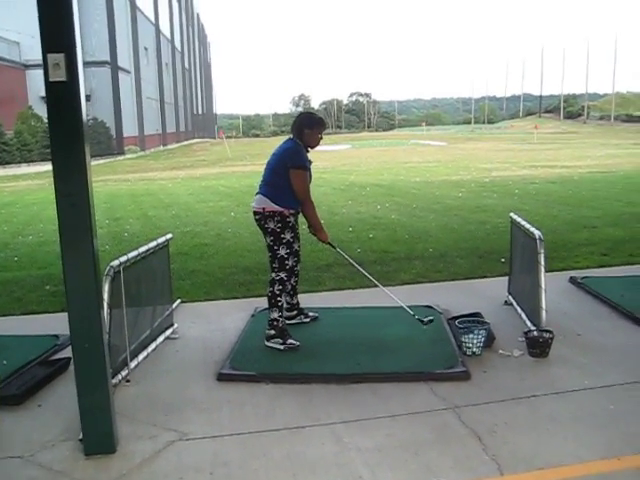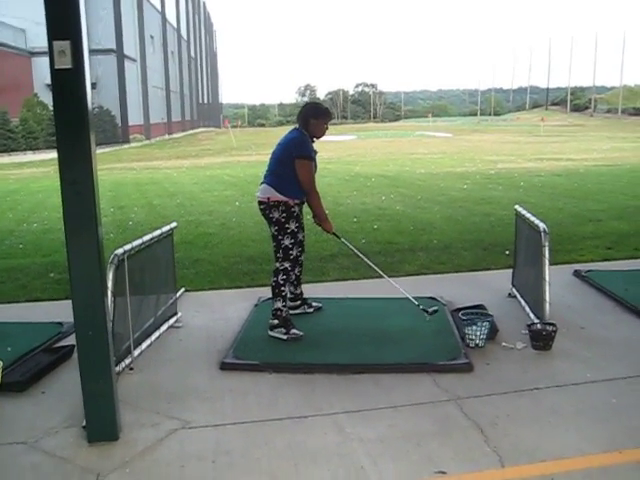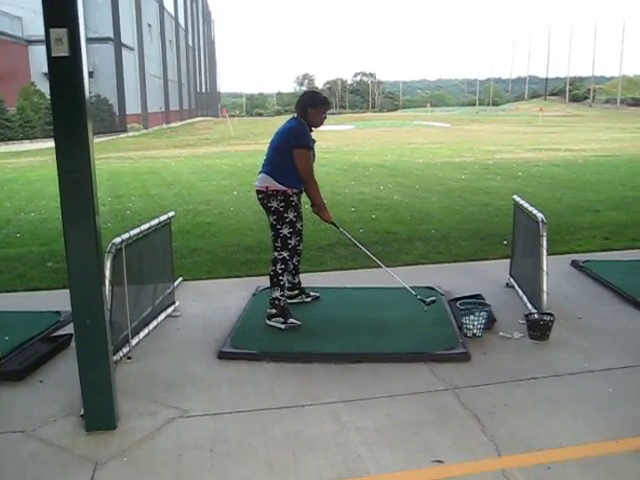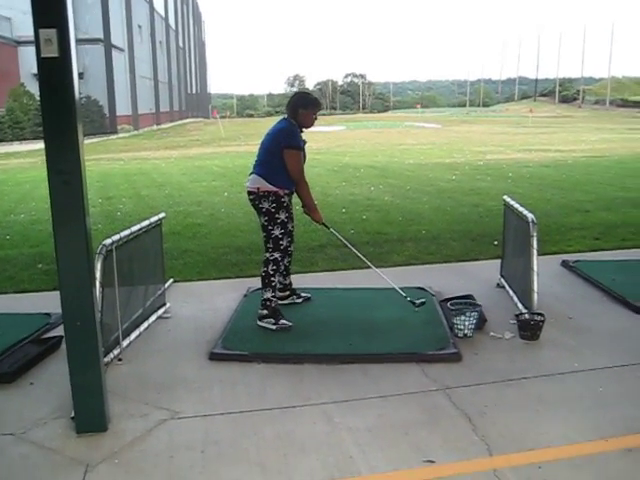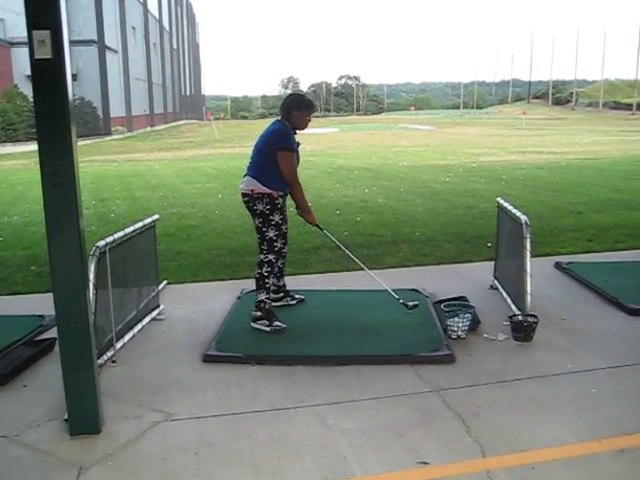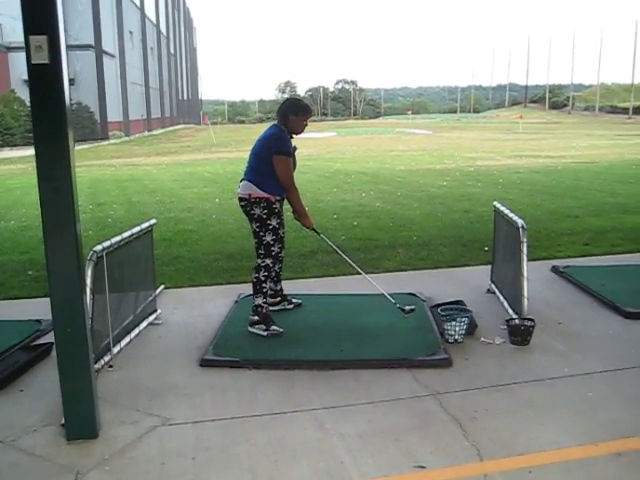
dt=0.1s
person 1, frame 1
left shoulder: (292, 148)
right shoulder: (296, 153)
left elbow: (297, 196)
right elbow: (304, 198)
left wrist: (311, 223)
right wrist: (319, 228)
left hip: (281, 212)
right hip: (273, 214)
left knee: (292, 262)
right knee: (281, 268)
left ankle: (292, 310)
right ankle: (274, 330)
person 1, frame 2
left shoulder: (298, 138)
right shoulder: (301, 143)
left elbow: (301, 186)
right elbow: (309, 188)
left wrist: (316, 214)
right wrist: (323, 218)
left hip: (285, 202)
right hip: (278, 203)
left knee: (296, 252)
right knee: (286, 258)
left ankle: (295, 300)
right ankle: (278, 320)
person 1, frame 3
left shoulder: (296, 127)
right shoulder: (299, 132)
left elbow: (300, 175)
right elbow: (308, 177)
left wrist: (314, 203)
right wrist: (322, 208)
left hip: (283, 191)
right hip: (276, 193)
left knee: (294, 241)
right knee: (284, 247)
left ankle: (293, 290)
right ankle: (276, 309)
person 1, frame 4
left shoulder: (287, 128)
right shoulder: (289, 133)
left elbow: (291, 176)
right elbow: (298, 178)
left wrist: (305, 203)
right wrist: (312, 208)
left hip: (274, 192)
right hip: (267, 193)
left knee: (285, 242)
right knee: (275, 248)
left ankle: (284, 290)
right ankle: (267, 310)
person 1, frame 5
left shoulder: (281, 130)
right shoulder: (283, 135)
left elbow: (285, 177)
right elbow: (291, 179)
left wrist: (299, 205)
right wrist: (306, 210)
left hip: (269, 194)
right hip: (261, 196)
left knee: (279, 244)
right knee: (269, 249)
left ankle: (278, 292)
right ankle: (261, 312)
person 1, frame 6
left shoulder: (278, 135)
right shoulder: (279, 139)
left elbow: (282, 182)
right elbow: (288, 183)
left wrist: (296, 210)
right wrist: (303, 214)
left hip: (266, 199)
right hip: (258, 200)
left knee: (276, 248)
right knee: (267, 254)
left ankle: (275, 297)
right ankle: (258, 316)
